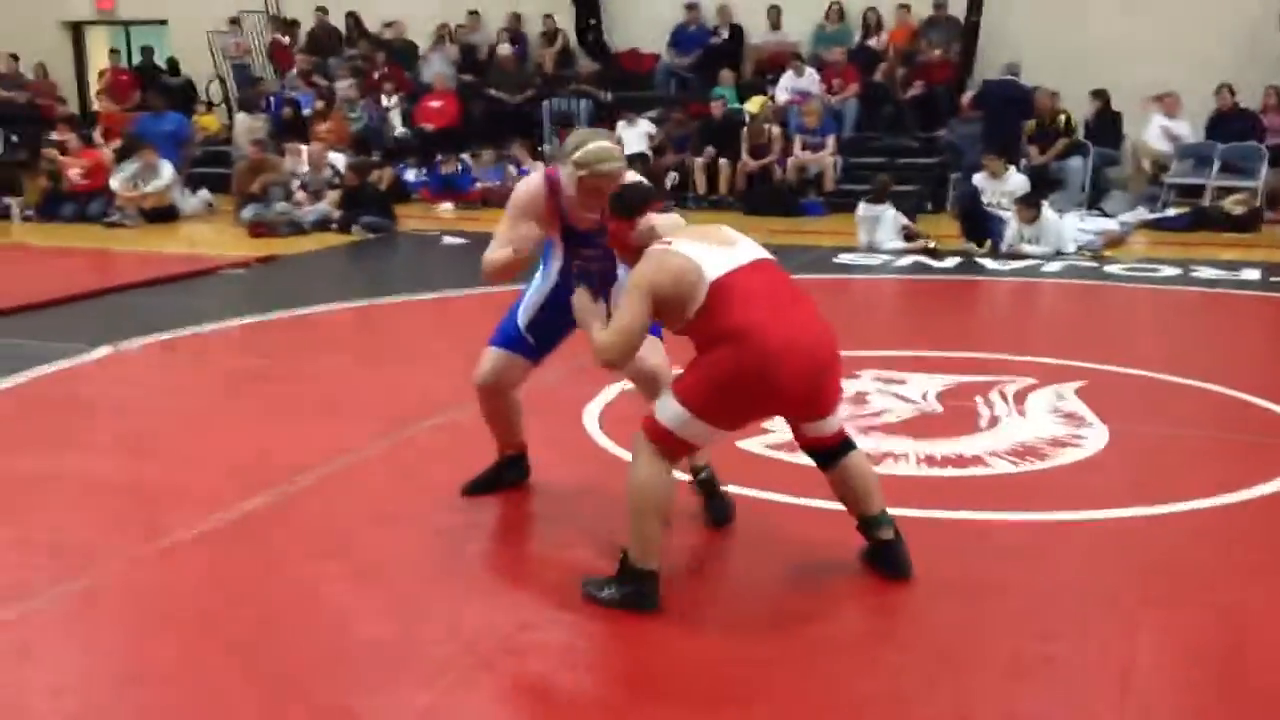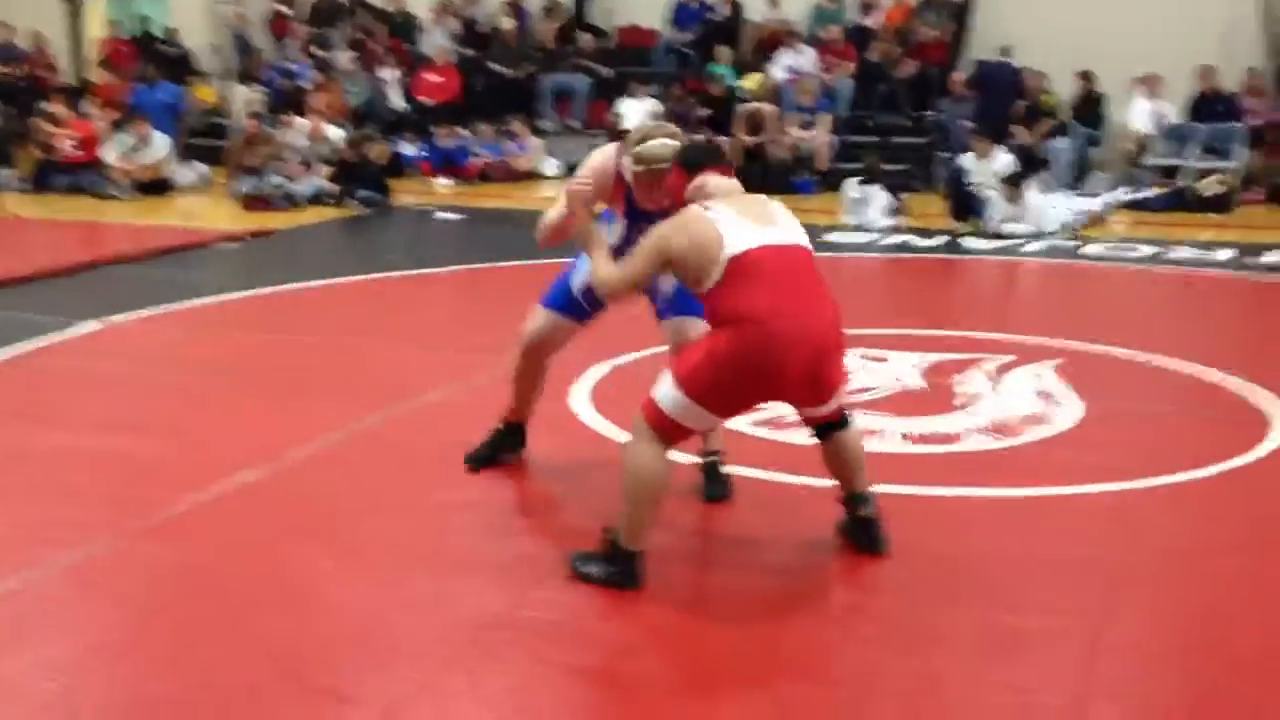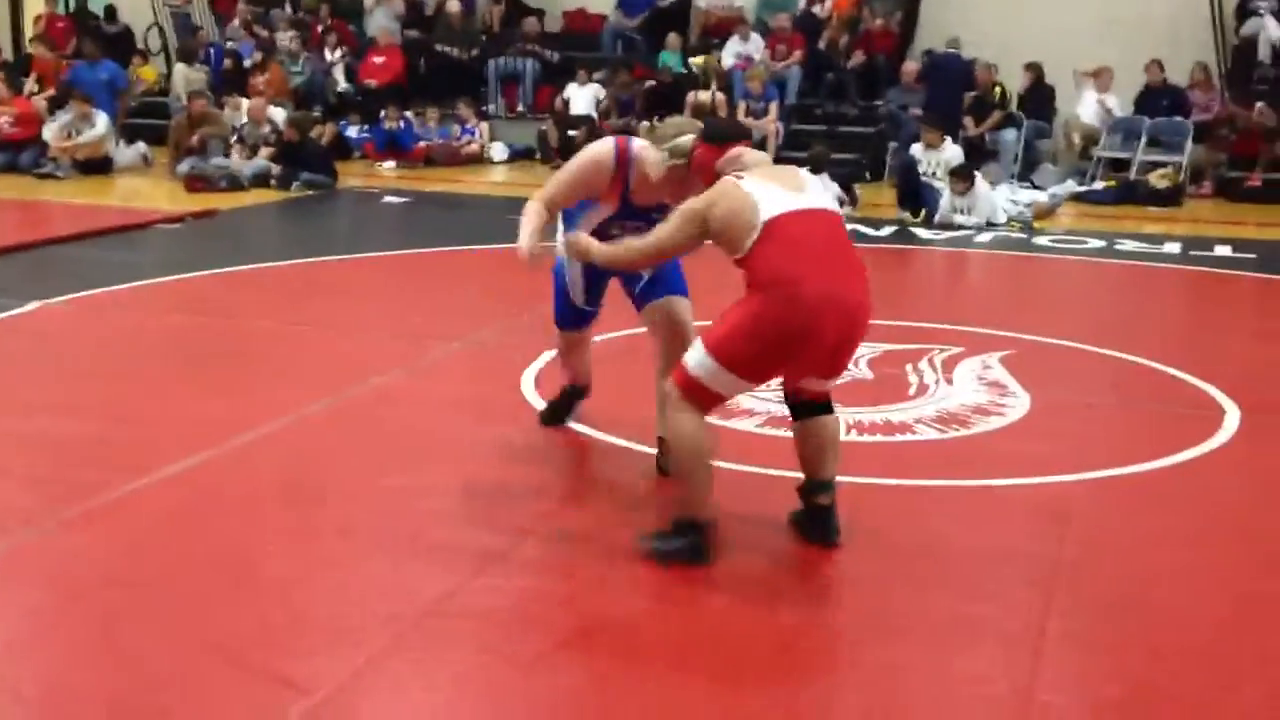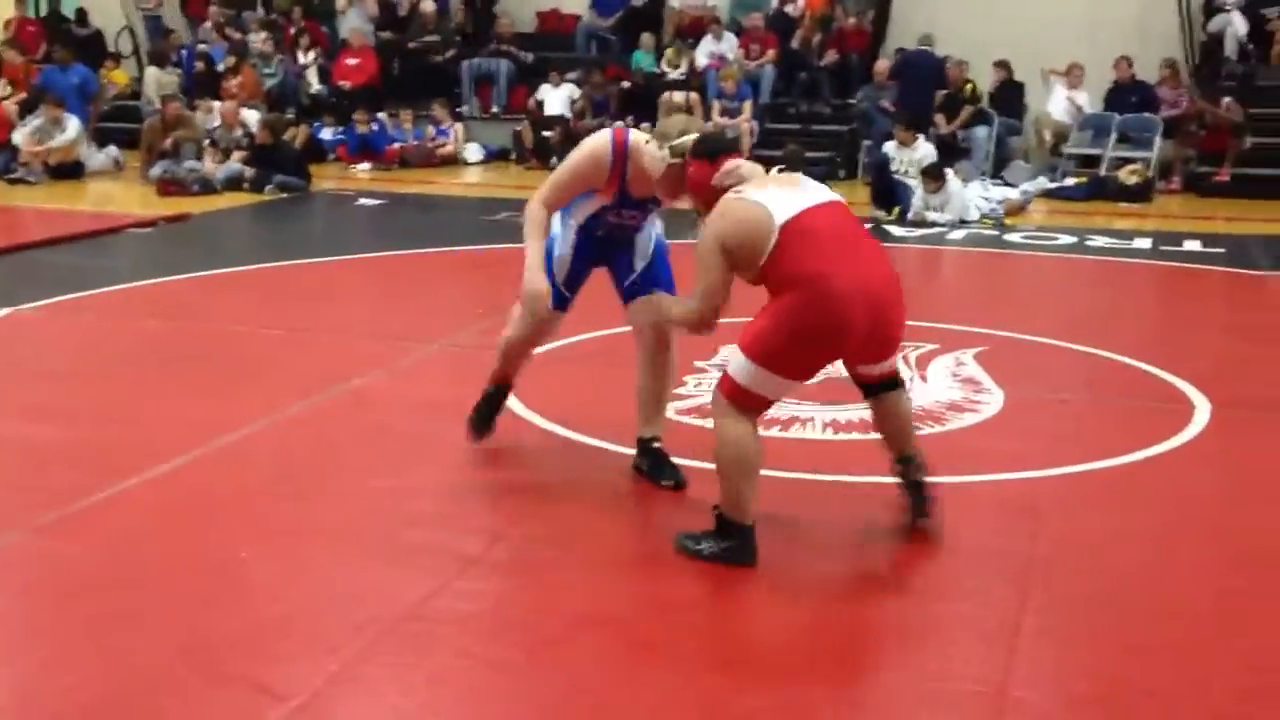
dt=0.3s
person 1, frame 1
left shoulder: (648, 270)
right shoulder: (726, 234)
left elbow: (612, 353)
left wrist: (591, 321)
left hip: (753, 358)
right hip: (815, 347)
left knee: (653, 447)
right knee: (830, 444)
left ankle: (638, 580)
right ankle: (888, 545)
person 1, frame 2
left shoulder: (680, 228)
right shoulder: (774, 208)
left elbow: (612, 285)
left wrist: (592, 241)
left hip: (754, 343)
right hip: (821, 333)
left knee: (651, 430)
right knee: (829, 417)
left ankle: (623, 558)
right ankle: (864, 521)
person 1, frame 3
left shoulder: (714, 201)
right shoulder: (806, 179)
left elbow: (636, 255)
left wrist: (589, 248)
left hip: (785, 308)
right hip: (851, 305)
left knee: (684, 399)
right knee: (811, 398)
left ankle: (694, 527)
right ankle: (820, 510)
person 1, frame 4
left shoulder: (721, 222)
right shoulder: (799, 181)
left elbow: (703, 317)
left wrist: (672, 311)
left hip: (817, 305)
right hip: (879, 289)
left knee: (733, 406)
right knee: (879, 378)
left ankle: (735, 533)
right ankle: (914, 486)
person 2, frame 1
right shoulder: (536, 190)
right elbow: (491, 270)
right wrist: (516, 254)
left hip: (621, 287)
right hip: (559, 285)
left knee: (653, 372)
right knee: (490, 379)
left ankle: (704, 477)
right ankle: (512, 462)
person 2, frame 2
right shoulder: (606, 164)
right elbow: (547, 237)
right wrist: (569, 209)
right hip: (609, 250)
left knee: (694, 346)
right knee: (534, 339)
left ankle: (711, 459)
right ankle: (512, 430)
person 2, frame 3
right shoulder: (605, 159)
right elbow: (541, 204)
right wrist: (527, 244)
left knee: (677, 327)
right knee: (572, 346)
left ankle: (669, 444)
right ankle: (575, 387)
person 2, frame 4
left shoulder: (680, 174)
right shoulder: (604, 150)
right elbow: (540, 203)
right wrist: (532, 274)
left hip: (636, 236)
right hip: (578, 229)
left knee: (658, 330)
right knee: (523, 333)
left ankle: (649, 447)
right ankle: (498, 385)
